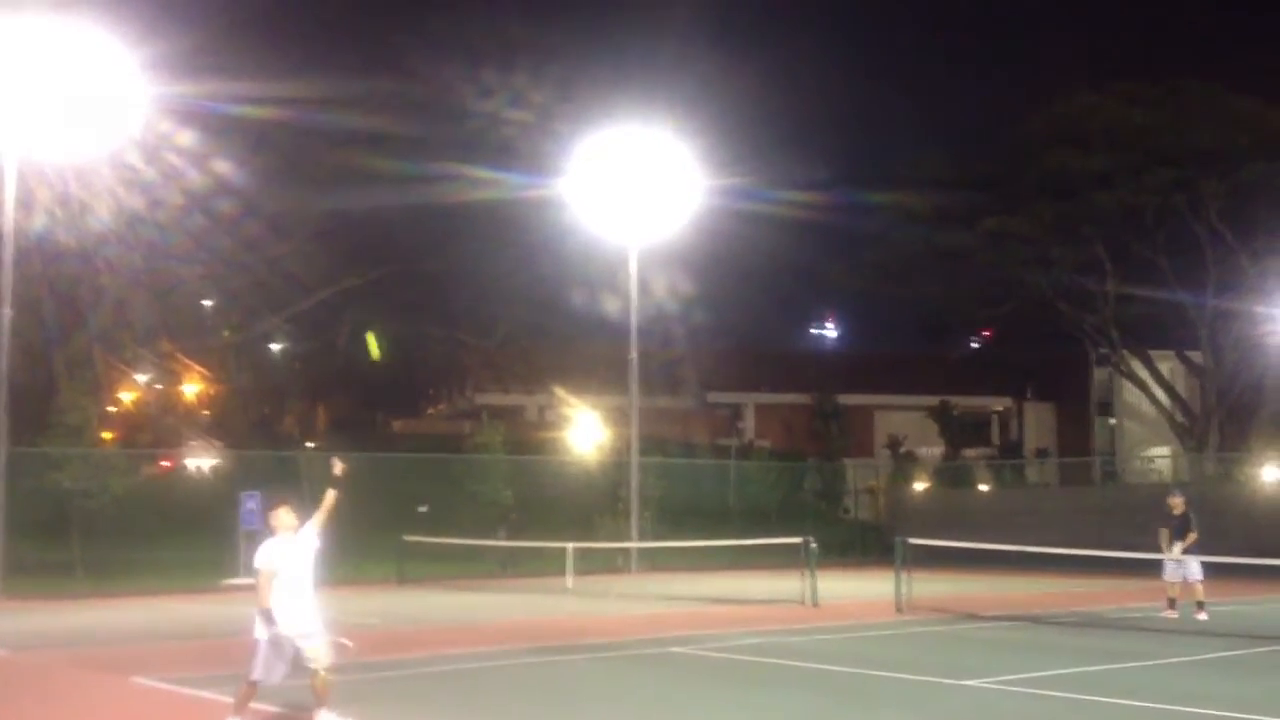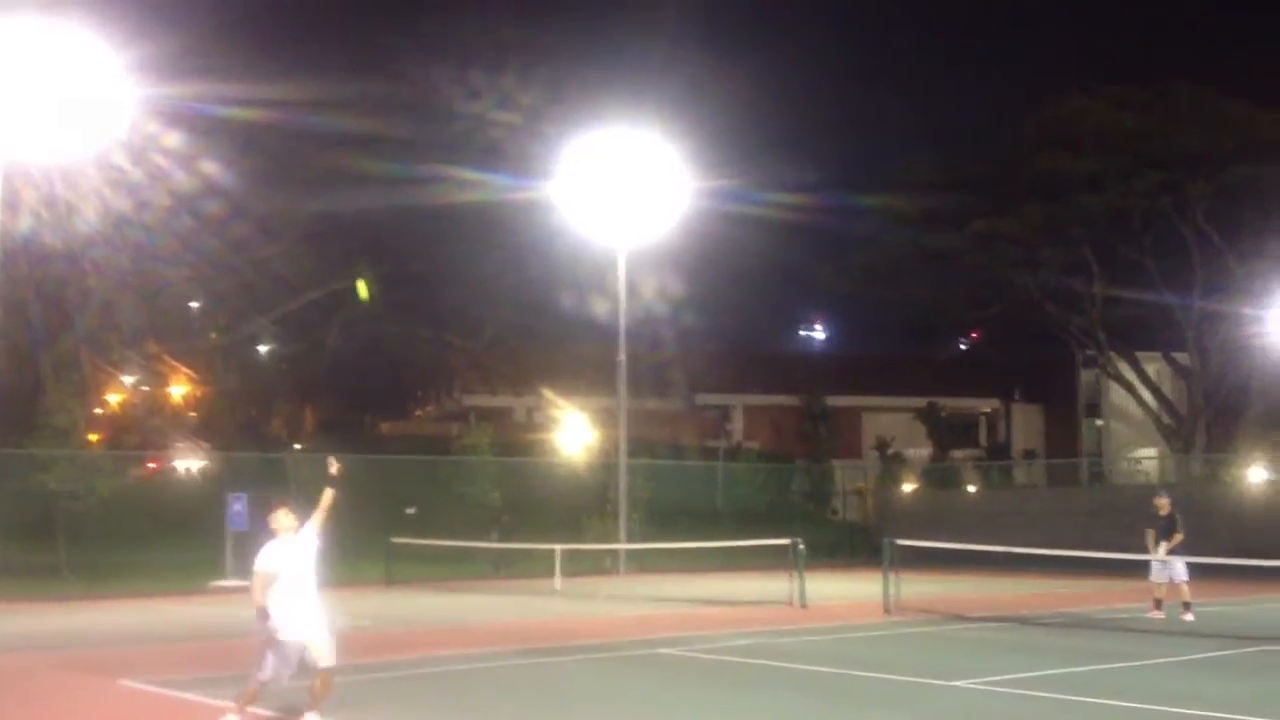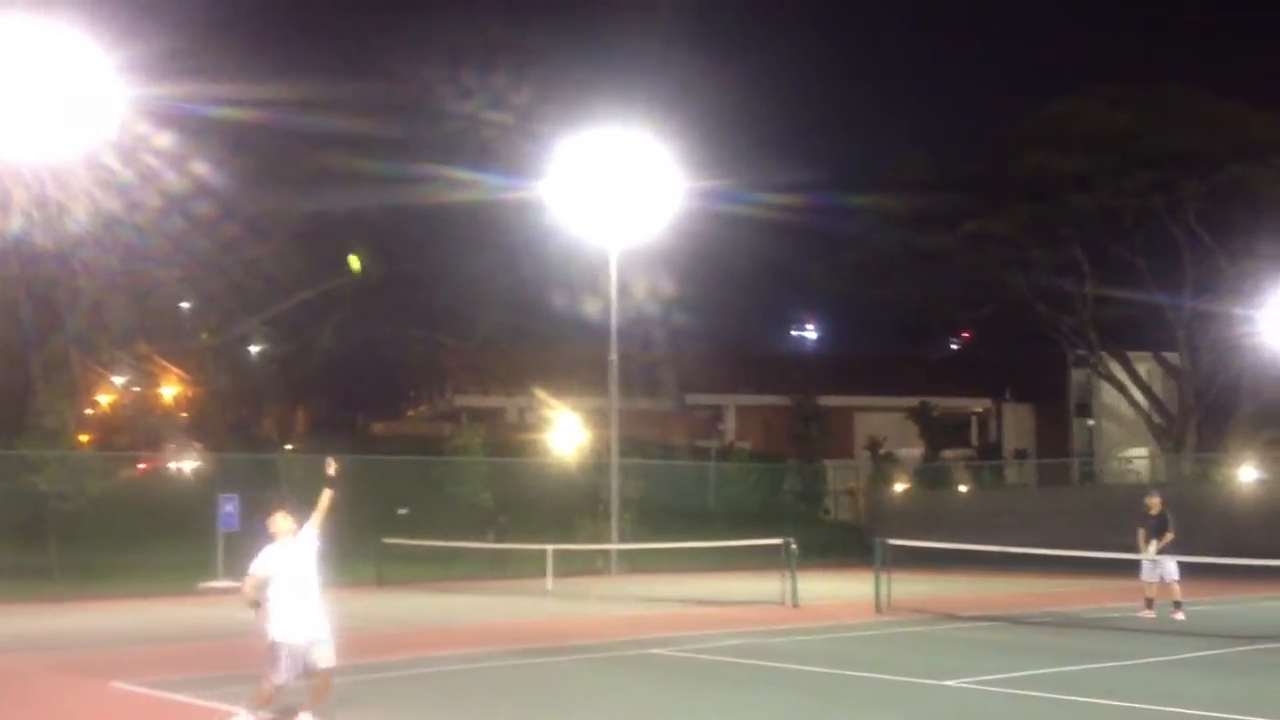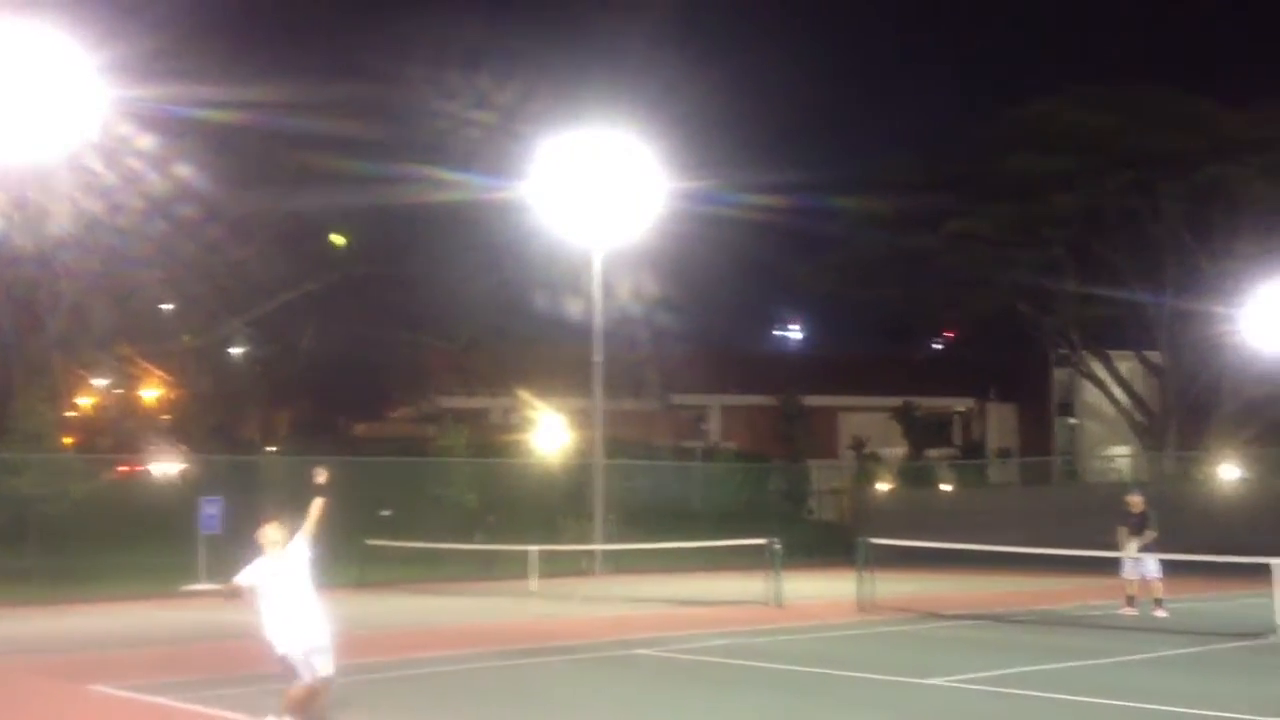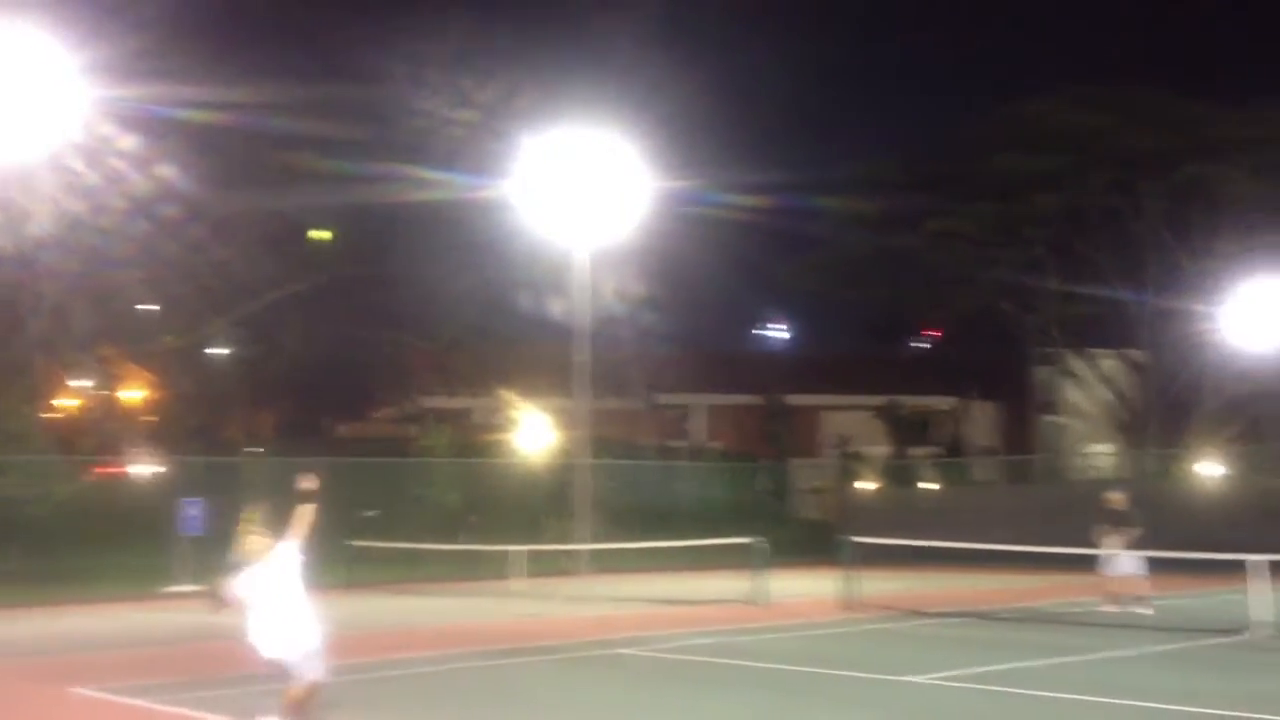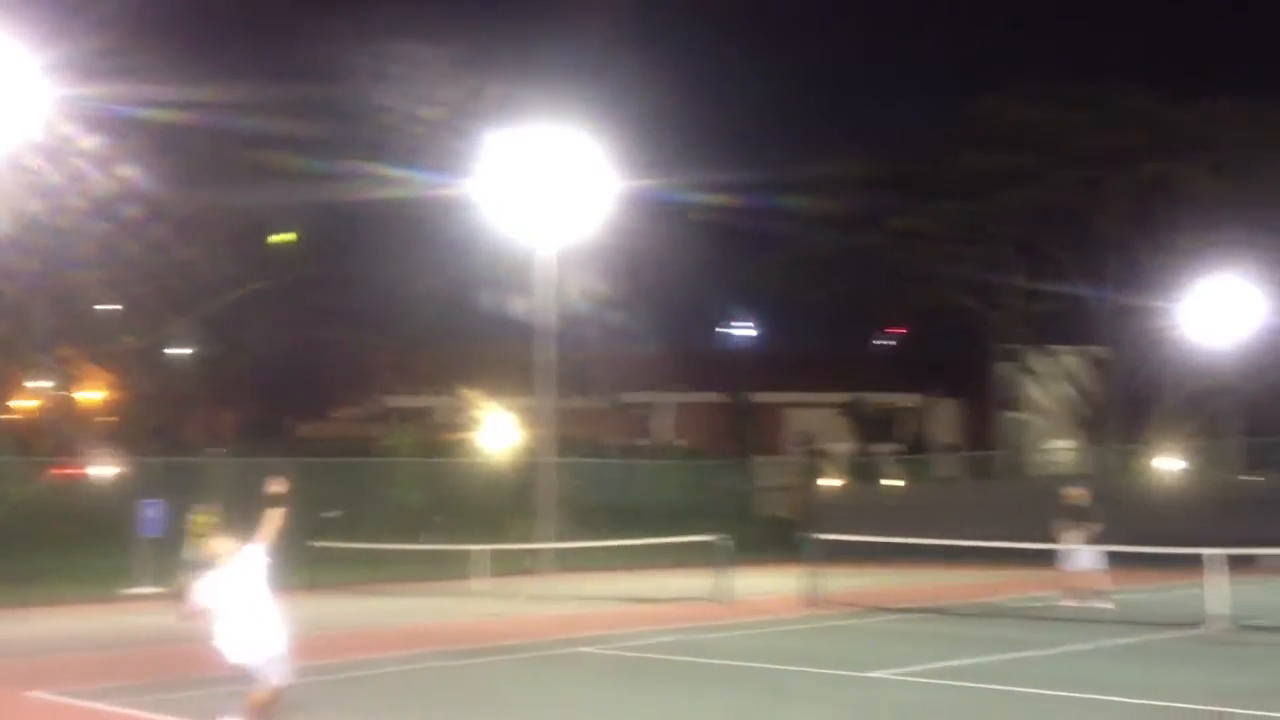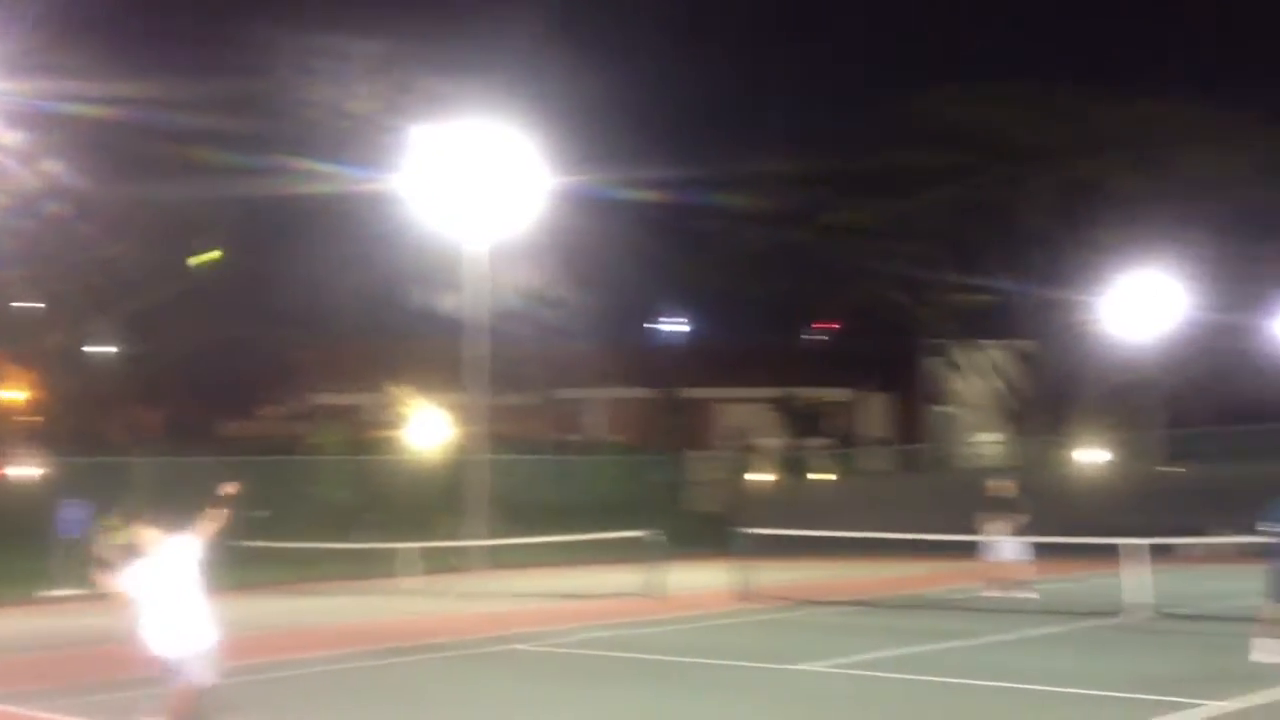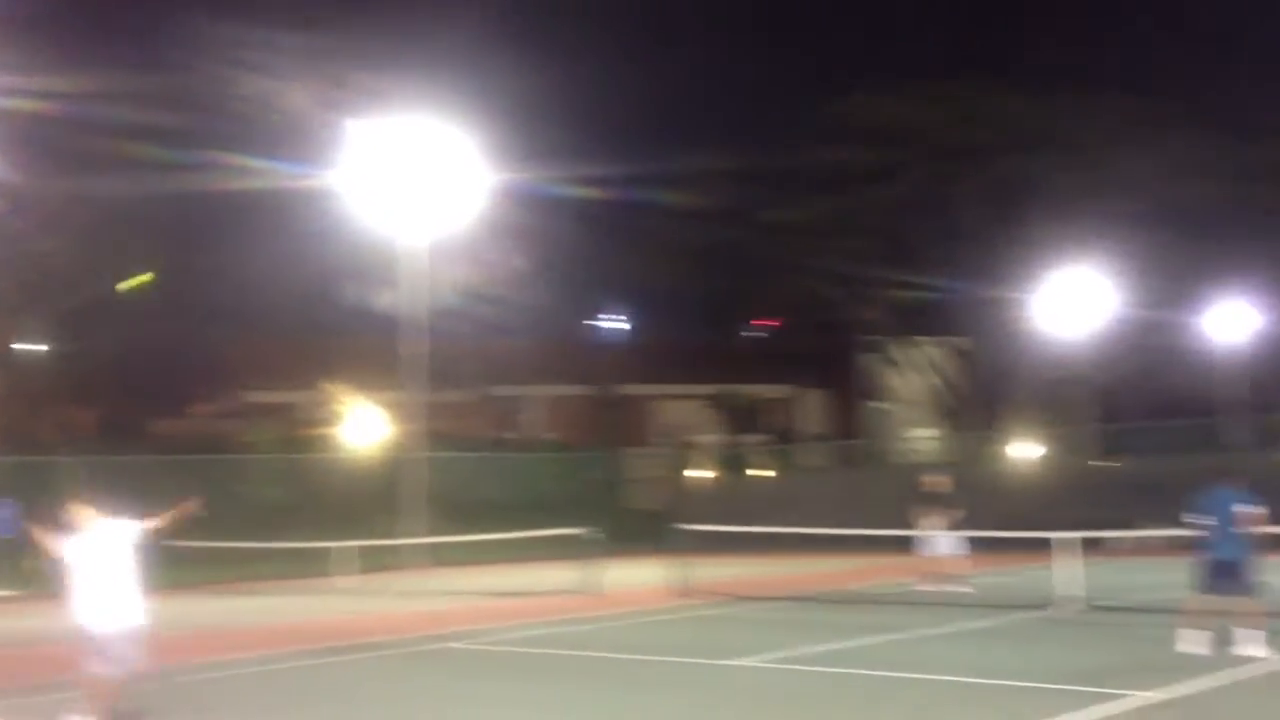
dt=0.1s
person 1, frame 1
left shoulder: (305, 539)
right shoulder: (269, 549)
left elbow: (324, 509)
right elbow: (263, 587)
left wrist: (336, 478)
right wrist: (269, 620)
left hip: (308, 623)
right hip: (276, 627)
left knee: (321, 668)
right knee: (257, 678)
person 1, frame 2
left shoulder: (305, 539)
right shoulder: (271, 552)
left elbow: (322, 509)
right elbow: (259, 589)
left wrist: (332, 478)
right wrist: (265, 617)
left hip: (314, 624)
right hip: (284, 628)
left knee: (325, 668)
right knee: (266, 677)
person 1, frame 3
left shoulder: (305, 541)
right shoulder: (270, 556)
left elbow: (321, 510)
right elbow: (248, 588)
left wrist: (331, 478)
right wrist: (257, 604)
left hip: (316, 625)
right hip: (288, 629)
left knee: (325, 670)
right knee: (279, 679)
person 1, frame 4
left shoulder: (296, 551)
right shoulder: (258, 569)
left elbow: (311, 520)
right elbow: (232, 588)
left wrist: (320, 488)
right wrist: (234, 588)
left hip: (316, 632)
right hip: (288, 636)
left knee: (322, 680)
right knee: (308, 680)
person 1, frame 5
left shoulder: (285, 555)
right shoulder: (245, 580)
left elbow: (300, 527)
left wrist: (307, 495)
left hip: (306, 636)
right hip: (279, 642)
left knee: (312, 681)
right knee: (307, 681)
person 1, frame 6
left shoulder: (250, 556)
right shoulder: (208, 583)
left elbow: (268, 528)
right elbow: (192, 610)
left wrist: (275, 499)
left hip: (272, 641)
right hip: (244, 646)
left knee: (276, 685)
right knee: (271, 685)
person 1, frame 7
left shoulder: (182, 547)
right shoulder: (137, 572)
left elbow: (210, 526)
left wrist: (223, 500)
left hip: (199, 635)
right hip: (170, 641)
left knee: (199, 683)
right knee: (191, 683)
person 1, frame 8
left shoulder: (120, 528)
right shoulder: (74, 544)
left elbow: (154, 524)
left wrist: (177, 513)
left hip: (128, 615)
right hip: (100, 620)
left knee: (122, 670)
right knee: (107, 672)
